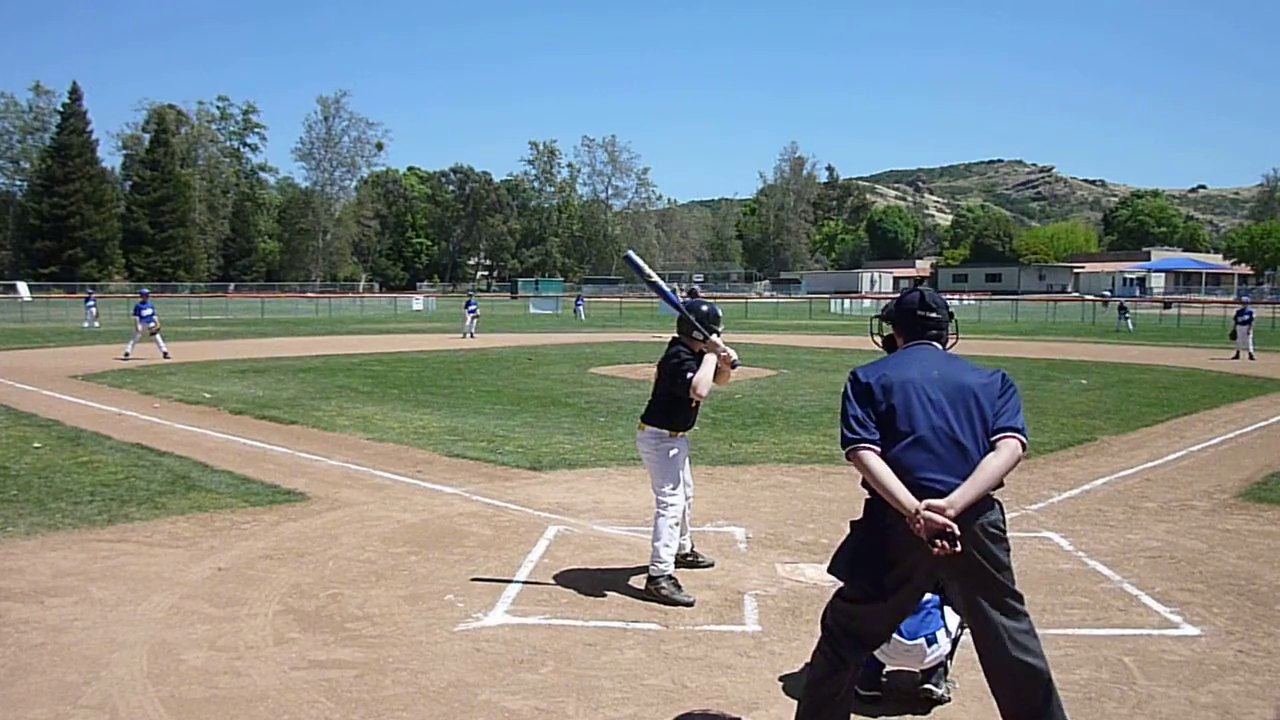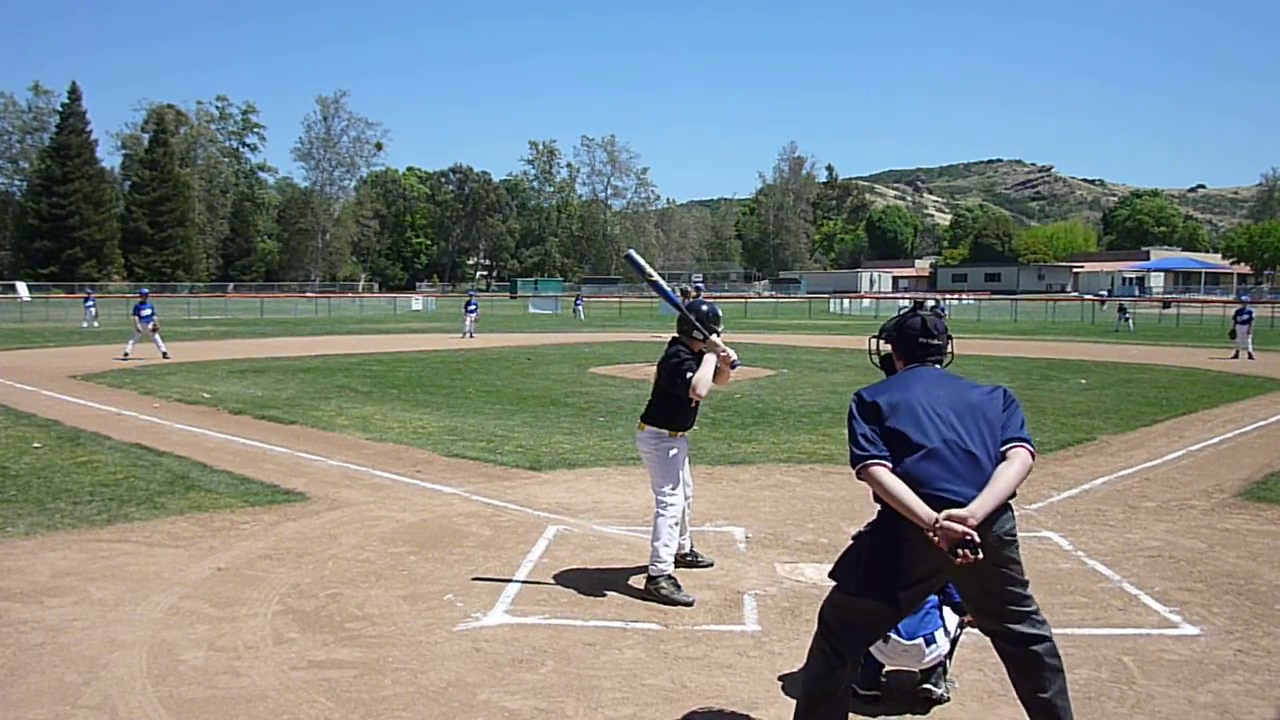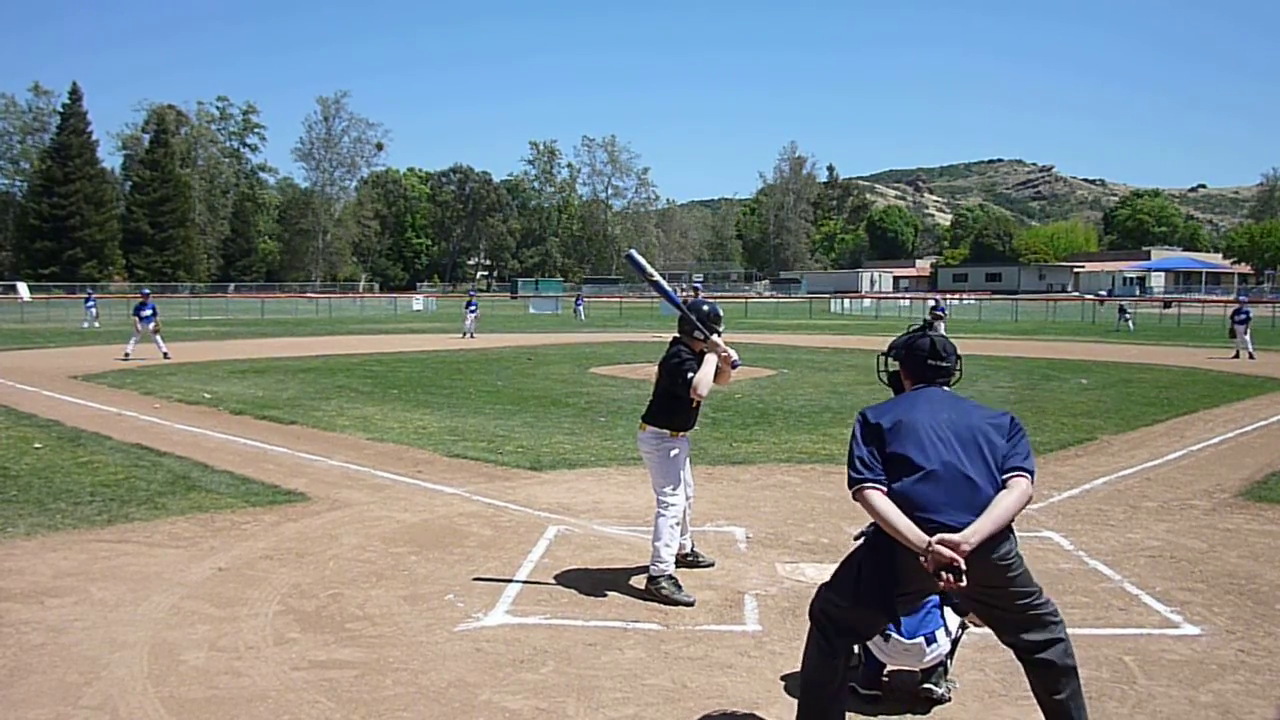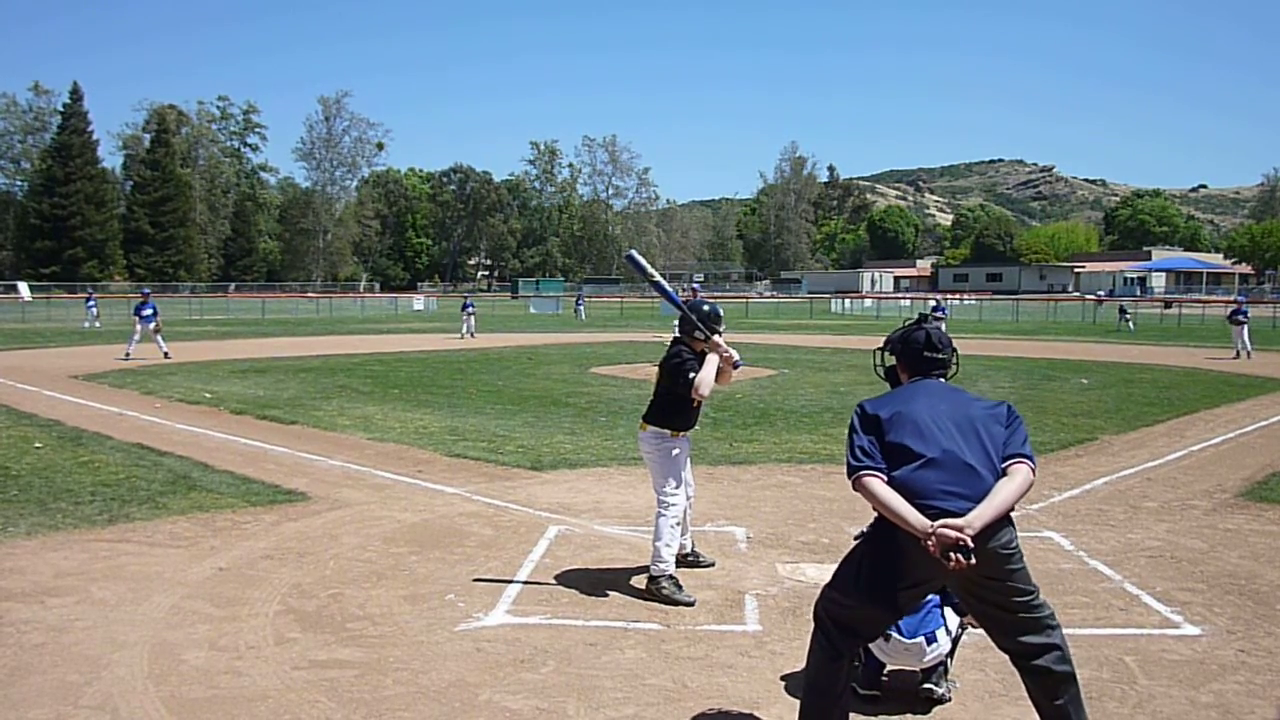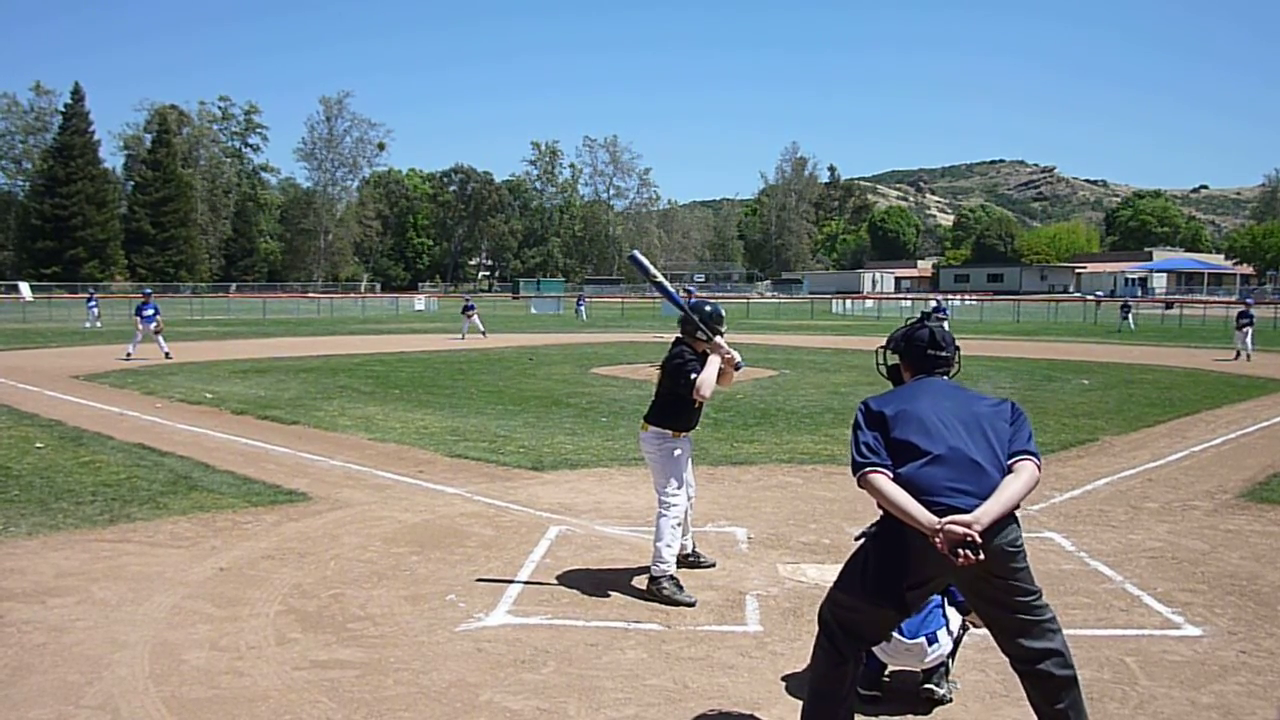
dt=0.5s
person 1, frame 1
left shoulder: (867, 377)
right shoulder: (993, 380)
left elbow: (863, 452)
right elbow: (1010, 447)
left wrist: (914, 513)
right wrist: (951, 507)
left hip: (894, 522)
right hip: (976, 520)
left knee: (844, 635)
right knee: (1012, 642)
person 1, frame 2
left shoulder: (872, 398)
right shoulder: (995, 396)
left elbow: (875, 470)
right elbow: (1020, 457)
left wrist: (933, 523)
right wrist: (971, 516)
left hip: (907, 530)
right hip: (990, 527)
left knee: (840, 630)
right knee: (1025, 633)
person 1, frame 3
left shoulder: (875, 417)
right shoulder: (1001, 420)
left elbow: (869, 491)
right elbow: (1020, 486)
left wrist: (924, 546)
right wrist: (966, 541)
left hip: (903, 546)
right hip: (988, 548)
left knee: (832, 620)
right knee: (1044, 632)
person 1, frame 4
left shoulder: (874, 409)
right shoulder: (999, 410)
left elbow: (869, 480)
right elbow: (1021, 473)
left wrist: (926, 530)
right wrist: (970, 525)
left hip: (904, 537)
right hip: (989, 538)
left knee: (836, 622)
right knee: (1039, 638)
person 1, frame 5
left shoulder: (878, 407)
right shoulder: (1003, 408)
left elbow: (875, 478)
right elbow: (1026, 469)
left wrist: (934, 527)
right wrist: (977, 522)
left hip: (911, 533)
right hip: (994, 534)
left knee: (840, 626)
right knee: (1039, 642)
person 2, frame 1
left shoulder: (694, 353)
right shoulder: (678, 358)
left elbow: (719, 380)
right elbow: (699, 390)
left wrist: (725, 363)
right wrist: (711, 353)
left hip: (674, 436)
right hip: (660, 438)
left knee: (684, 494)
right knee: (670, 501)
left ankle: (682, 550)
right ankle: (659, 577)
person 2, frame 2
left shoulder: (694, 353)
right shoulder: (678, 358)
left elbow: (719, 380)
right elbow: (698, 390)
left wrist: (724, 363)
right wrist: (711, 354)
left hip: (674, 436)
right hip: (659, 438)
left knee: (684, 494)
right knee: (670, 501)
left ankle: (681, 550)
right ankle: (658, 577)
person 2, frame 3
left shoulder: (696, 354)
right shoulder: (679, 357)
left elbow: (720, 380)
right elbow: (699, 391)
left wrist: (725, 363)
right wrist: (712, 354)
left hip: (675, 437)
right hip: (661, 438)
left knee: (685, 495)
right knee: (671, 502)
left ankle: (682, 550)
right ankle: (660, 577)
person 2, frame 4
left shoulder: (695, 353)
right shoulder: (680, 358)
left elbow: (721, 380)
right elbow: (701, 391)
left wrist: (727, 363)
right wrist: (714, 354)
left hip: (675, 436)
right hip: (661, 438)
left knee: (685, 494)
right knee: (672, 501)
left ankle: (682, 550)
right ankle: (660, 577)
person 2, frame 5
left shoulder: (697, 354)
right shoulder: (682, 357)
left elbow: (722, 382)
right elbow: (703, 392)
left wrist: (729, 364)
right wrist: (715, 355)
left hip: (677, 436)
right hip: (662, 438)
left knee: (686, 494)
right knee: (673, 501)
left ankle: (683, 550)
right ankle: (660, 577)
